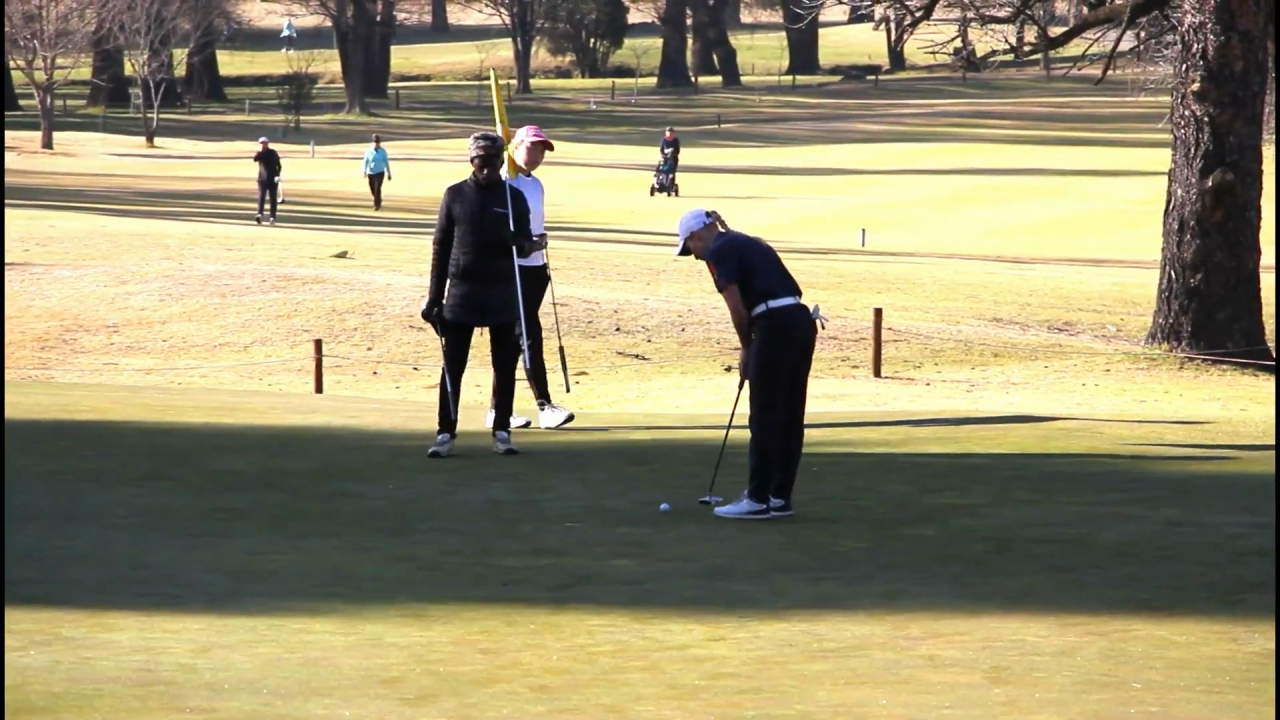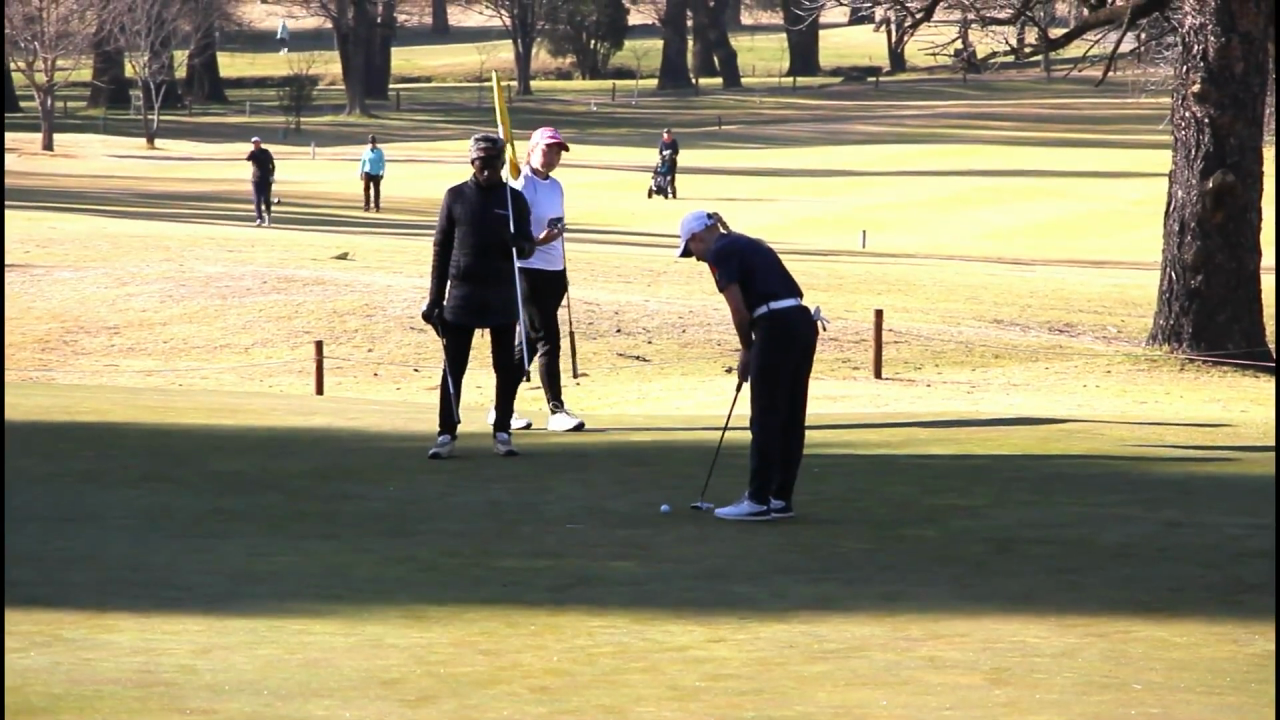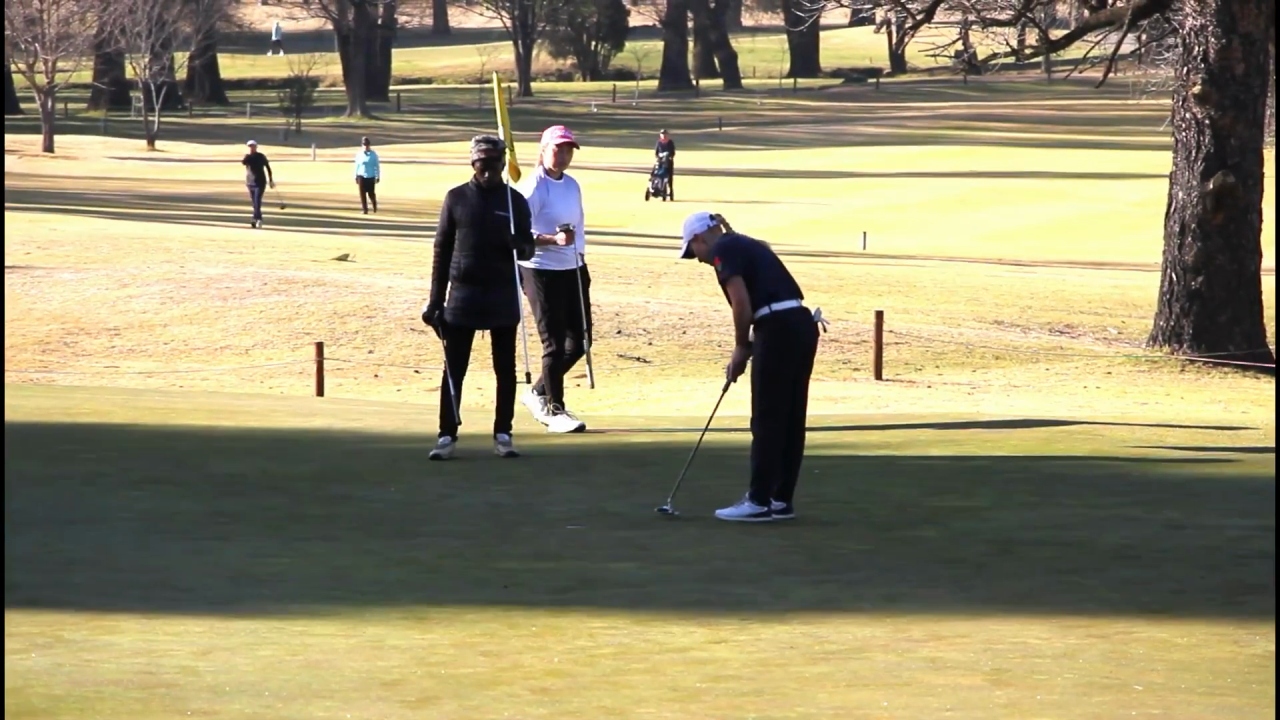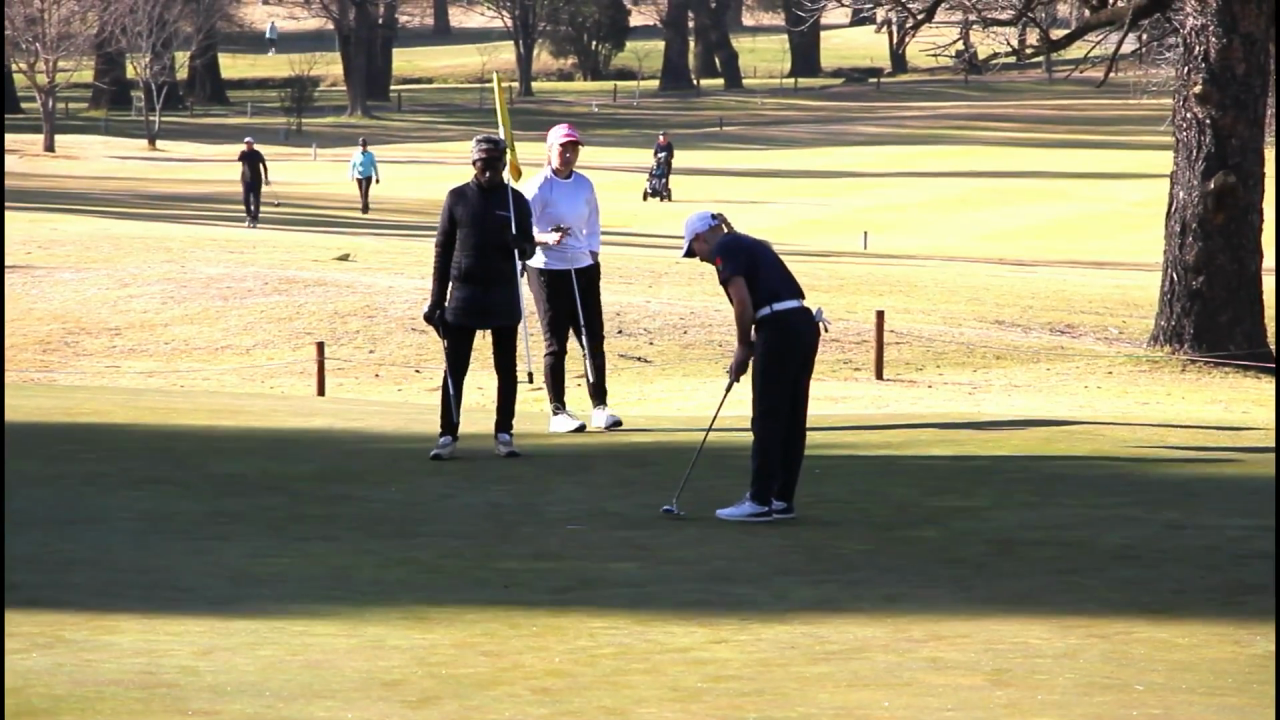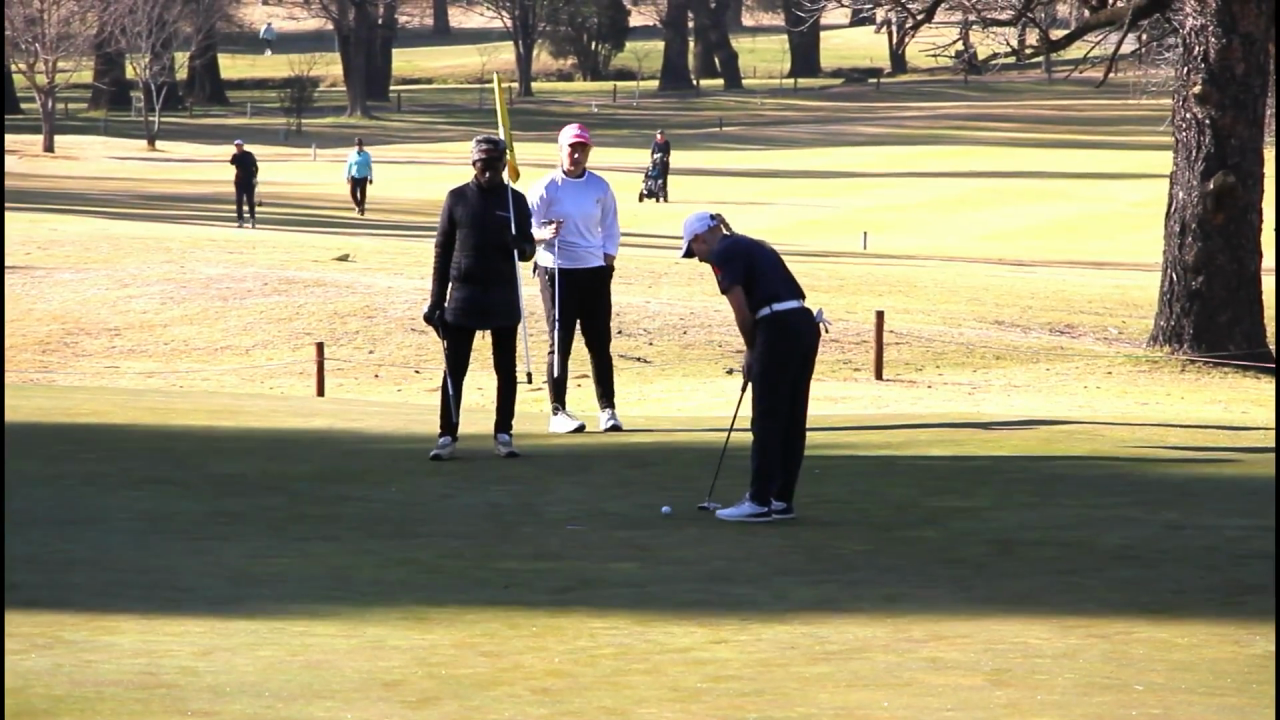
dt=0.3s
person 1, frame 1
left shoulder: (514, 197)
right shoulder: (454, 195)
left elbow: (528, 244)
right elbow: (440, 248)
left wrist: (519, 243)
right wrist: (434, 297)
left hip: (502, 293)
right hip: (461, 292)
left knee: (505, 366)
right knee: (452, 367)
left ankle: (501, 431)
right ankle: (446, 433)
person 1, frame 2
left shoulder: (514, 199)
right shoulder: (455, 197)
left elbow: (527, 246)
right elbow: (441, 249)
left wrist: (518, 245)
right wrist: (434, 299)
left hip: (502, 295)
right hip: (462, 294)
left knee: (505, 368)
right knee: (453, 368)
left ankle: (502, 433)
right ankle: (446, 435)
person 1, frame 3
left shoulder: (515, 201)
right shoulder: (456, 198)
left elbow: (528, 248)
right elbow: (442, 250)
left wrist: (519, 246)
right wrist: (435, 300)
left hip: (503, 296)
right hip: (463, 295)
left knee: (505, 369)
right knee: (453, 369)
left ankle: (503, 434)
right ankle: (447, 436)
person 1, frame 4
left shoulder: (516, 200)
right shoulder: (457, 198)
left elbow: (529, 247)
right elbow: (442, 251)
left wrist: (519, 246)
right wrist: (436, 300)
left hip: (504, 296)
right hip: (463, 295)
left knee: (506, 369)
right knee: (454, 369)
left ankle: (504, 434)
right ankle: (447, 436)
person 1, frame 5
left shoulder: (515, 200)
right shoulder: (456, 198)
left elbow: (528, 248)
right elbow: (442, 251)
left wrist: (519, 246)
right wrist: (436, 300)
left hip: (503, 297)
right hip: (463, 296)
left knee: (506, 369)
right knee: (454, 369)
left ankle: (503, 434)
right ankle: (447, 436)
person 2, frame 1
left shoulder: (718, 251)
right shoulder: (746, 243)
left elbow: (738, 310)
left wrist: (746, 349)
right wrist: (752, 346)
left hip: (776, 328)
right hip: (801, 322)
left knee: (765, 417)
right knee: (790, 416)
left ankle: (758, 499)
right ankle: (780, 497)
person 2, frame 2
left shoulder: (721, 253)
right shoulder: (747, 245)
left elbow: (740, 311)
left wrist: (747, 350)
right wrist: (753, 349)
left hip: (778, 329)
right hip: (802, 324)
left knee: (766, 419)
right knee: (791, 418)
left ankle: (759, 500)
right ankle: (781, 498)
person 2, frame 3
left shoulder: (723, 249)
right shoulder: (747, 245)
left elbow: (742, 305)
left wrist: (741, 347)
right wrist: (749, 347)
left hip: (779, 331)
right hip: (802, 325)
left knee: (767, 420)
right knee: (792, 419)
left ankle: (759, 502)
right ankle: (782, 499)
person 2, frame 4
left shoulder: (724, 249)
right shoulder: (750, 245)
left elbow: (743, 304)
left wrist: (743, 347)
right wrist: (750, 347)
left hip: (780, 331)
right hip: (803, 325)
left knee: (768, 419)
right knee: (792, 419)
left ankle: (760, 502)
right ankle: (782, 500)
person 2, frame 5
left shoulder: (723, 254)
right shoulder: (750, 246)
left elbow: (742, 311)
left wrist: (751, 350)
right wrist: (756, 348)
left hip: (780, 331)
right hip: (804, 326)
left knee: (767, 420)
right knee: (792, 419)
left ankle: (760, 502)
right ankle: (782, 500)
person 3, frame 1
left shoulder: (537, 185)
right shoulder: (504, 183)
left wrist: (544, 262)
left hip: (535, 268)
right knee: (530, 337)
left ankle: (497, 409)
right ankle: (544, 405)
person 3, frame 2
left shoulder: (555, 187)
right shoulder: (521, 186)
left wrist: (562, 260)
right wrist: (540, 239)
left hip: (554, 272)
right hip: (528, 271)
left knee: (530, 344)
right knee: (547, 342)
right ankle: (556, 410)
person 3, frame 3
left shoulder: (572, 185)
right shoulder: (533, 187)
left wrist: (579, 256)
right wrist: (554, 240)
left hip: (573, 270)
right hip: (541, 271)
left knee: (579, 340)
right knee: (554, 344)
left ankle: (540, 392)
right ankle: (556, 410)
person 3, frame 4
left shoulder: (584, 185)
right shoulder: (538, 187)
left wrist: (593, 256)
right wrist: (547, 239)
left hip: (583, 270)
right hip: (548, 272)
left knee: (594, 339)
right knee: (556, 344)
left ankle: (600, 407)
right ankle: (558, 412)
person 3, frame 5
left shoulder: (600, 186)
right shoulder: (547, 187)
left elbow: (610, 227)
left wrist: (608, 261)
right wrist: (545, 234)
left hip: (595, 271)
right hip: (557, 271)
left knee: (600, 342)
right knee: (560, 343)
left ankle: (607, 410)
right ankle: (558, 412)
